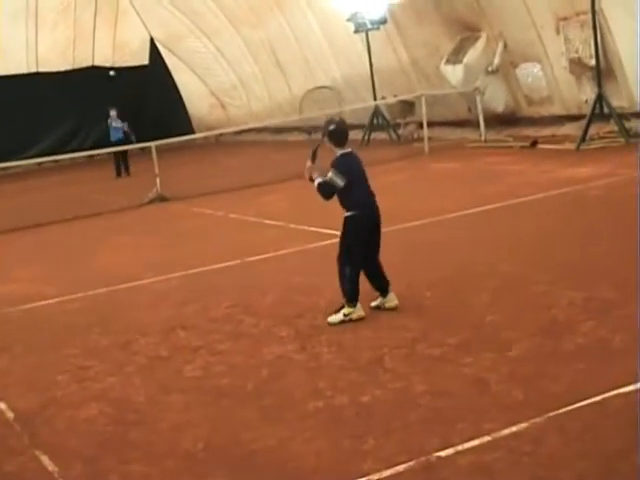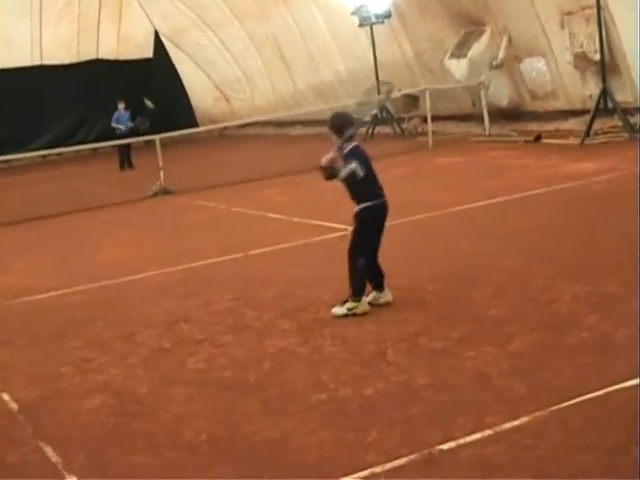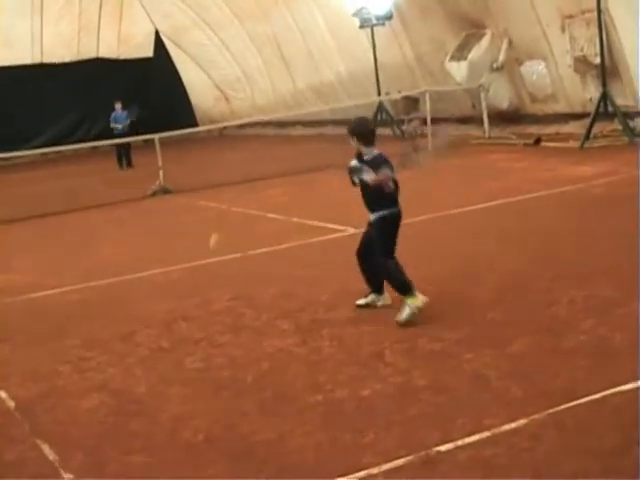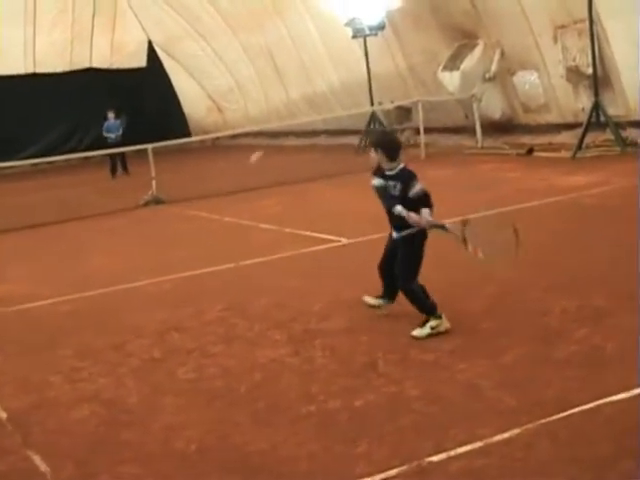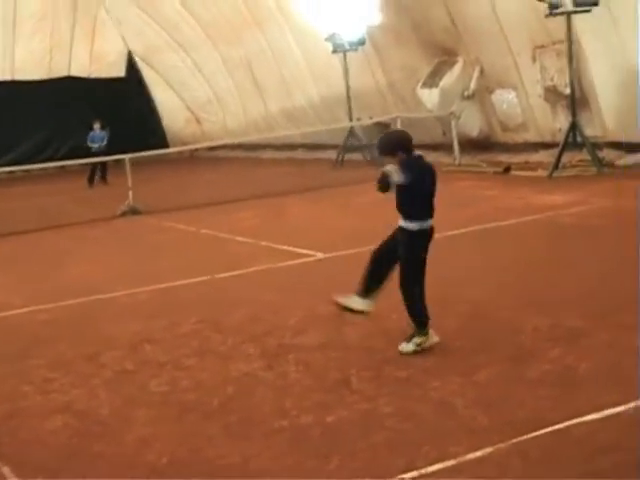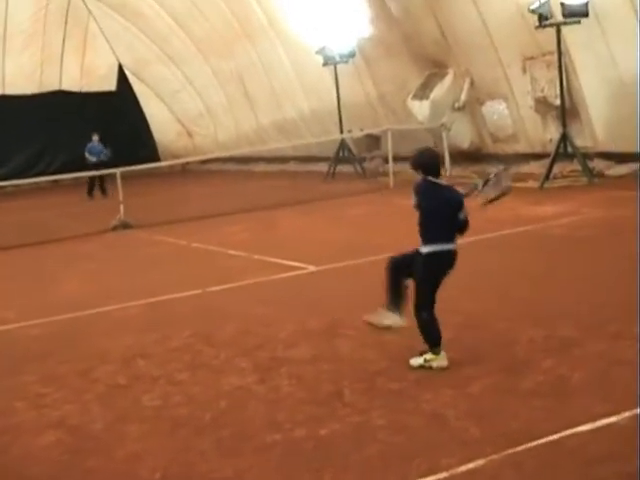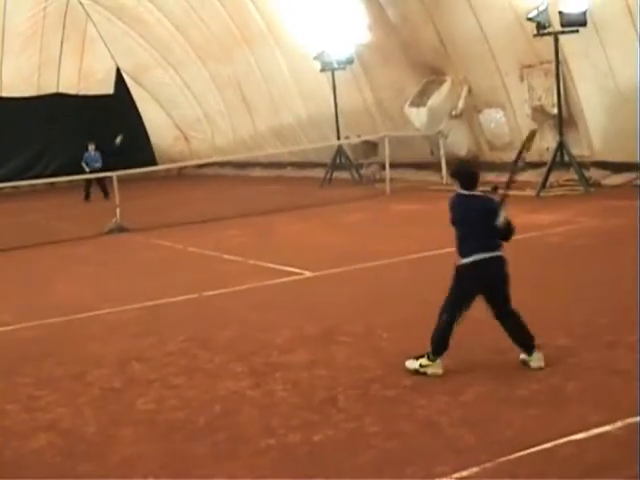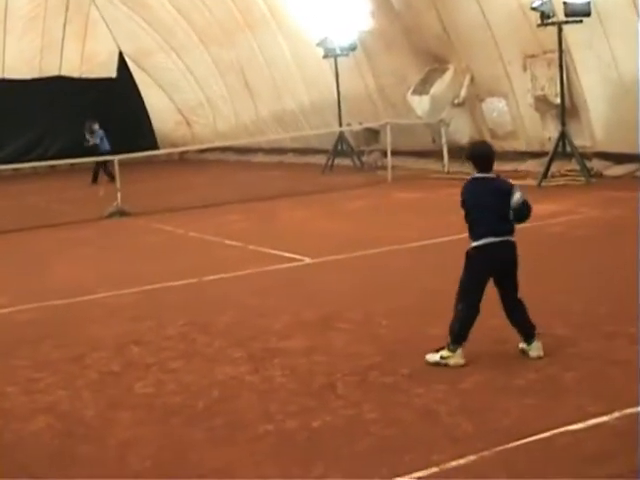
dt=0.3s
person 1, frame 1
left shoulder: (340, 163)
right shoulder: (352, 159)
left elbow: (327, 192)
left wrist: (315, 176)
right wrist: (318, 177)
left hip: (357, 216)
right hip: (371, 212)
left knee: (347, 260)
right knee: (368, 257)
left ankle: (352, 307)
right ankle: (386, 295)
person 1, frame 2
left shoulder: (355, 155)
right shoulder: (349, 153)
left elbow: (351, 181)
right elbow: (330, 175)
left wrist: (338, 165)
right wrist: (327, 164)
left hip: (370, 208)
right hip: (374, 206)
left knee: (358, 252)
right knee: (366, 251)
left ankle: (357, 301)
right ankle: (380, 291)
person 1, frame 3
left shoulder: (381, 162)
right shoulder: (358, 160)
left elbow: (392, 189)
right elbow: (355, 176)
left wrist: (385, 182)
right wrist: (370, 179)
left hip: (387, 216)
right hip: (377, 217)
left knee: (382, 258)
right knee: (364, 255)
left ankle: (412, 297)
right ankle: (378, 294)
person 1, frame 4
left shoulder: (407, 176)
right shoulder: (378, 174)
left elbow: (424, 200)
right elbow: (386, 200)
left wrist: (425, 216)
right wrist: (407, 214)
left hip: (412, 234)
right hip: (397, 232)
left knee: (406, 279)
right knee: (386, 268)
left ankle: (436, 318)
right ankle: (387, 297)
person 1, frame 5
left shoulder: (412, 166)
right shoulder: (425, 167)
left elbow: (384, 185)
right elbow: (383, 186)
left wrist: (388, 172)
right wrist: (388, 172)
left hip: (416, 232)
right hip: (408, 228)
left knee: (411, 282)
right knee: (380, 258)
left ankle: (423, 335)
right ankle: (363, 298)
person 1, frame 6
left shoulder: (422, 187)
right shoulder: (455, 196)
right elbow: (462, 228)
left hip: (432, 255)
right hip: (448, 253)
left knee: (423, 305)
right knee: (397, 265)
left ankle: (436, 353)
right ankle: (393, 313)
person 1, frame 7
left shoulder: (455, 203)
right shoulder: (490, 204)
right elbow: (506, 233)
left hip: (471, 266)
right hip: (496, 263)
left knee: (449, 312)
right knee: (504, 311)
left ankle: (432, 360)
right ankle: (532, 353)
person 1, frame 8
left shoulder: (467, 189)
right shoulder: (505, 186)
right elbow: (523, 213)
right wrist: (505, 217)
left hip: (481, 250)
right hip: (507, 248)
left knee: (467, 301)
right knee: (511, 298)
left ankle: (454, 350)
right ankle: (532, 342)
